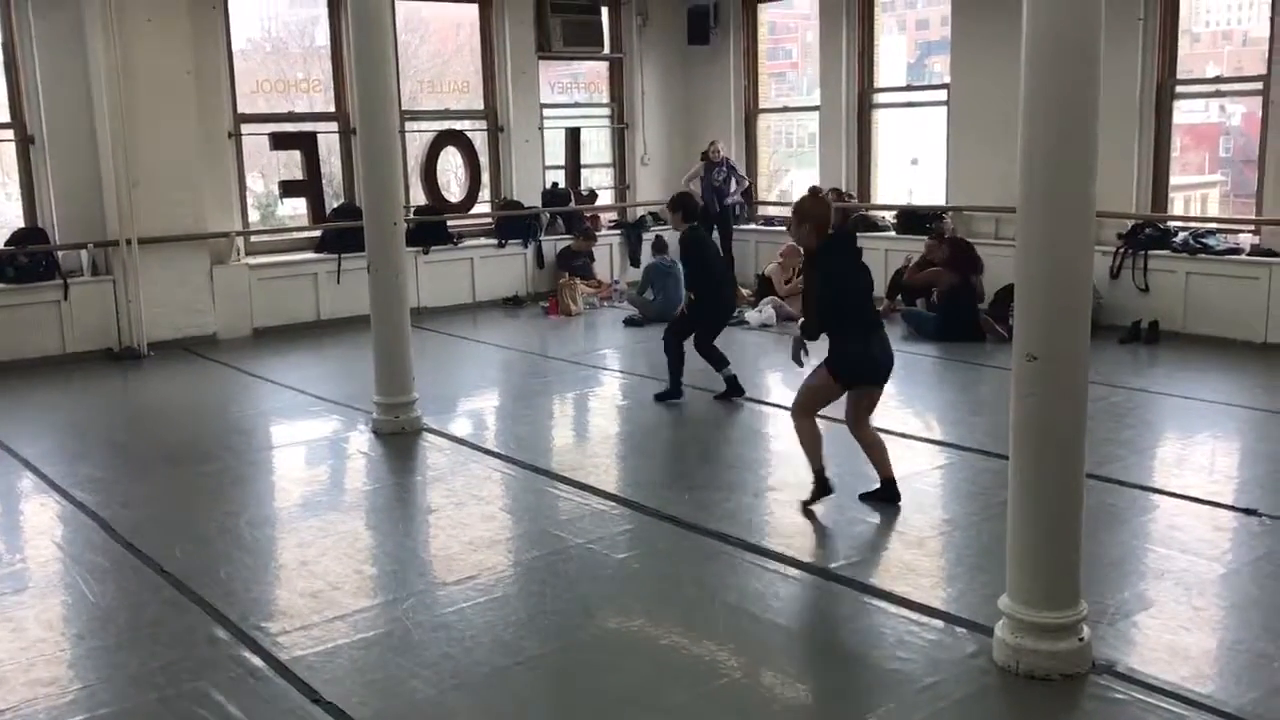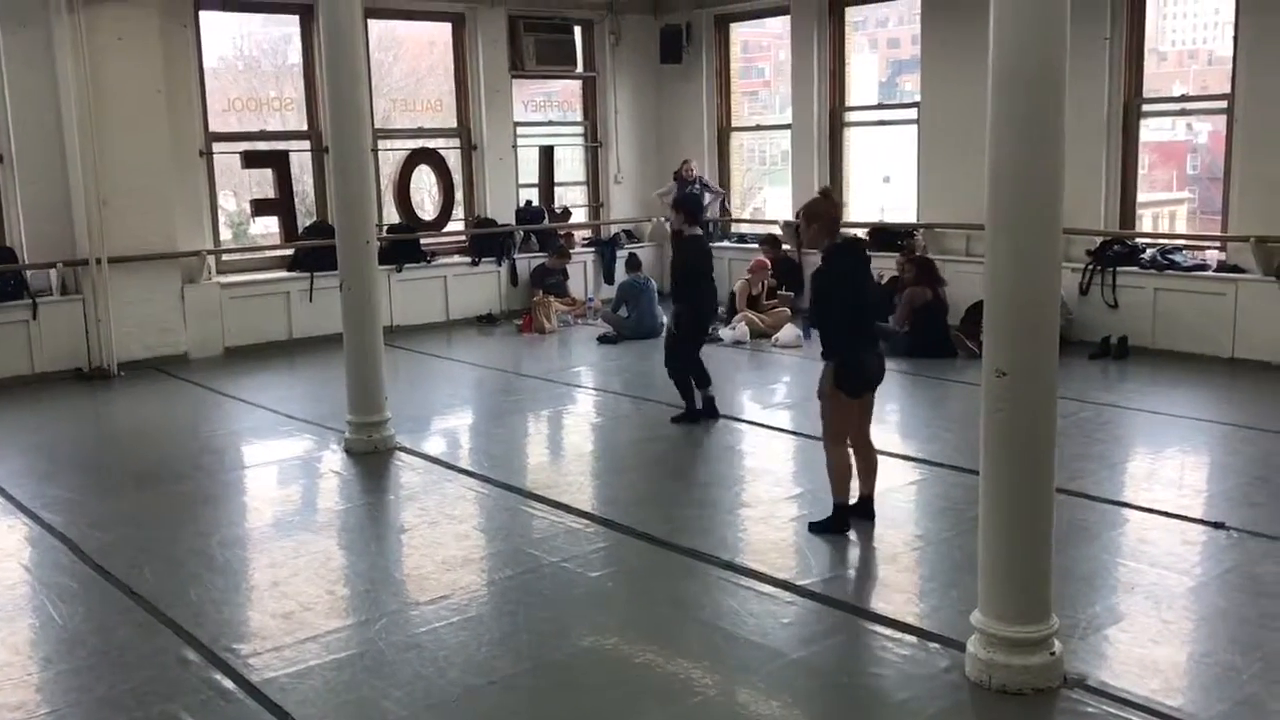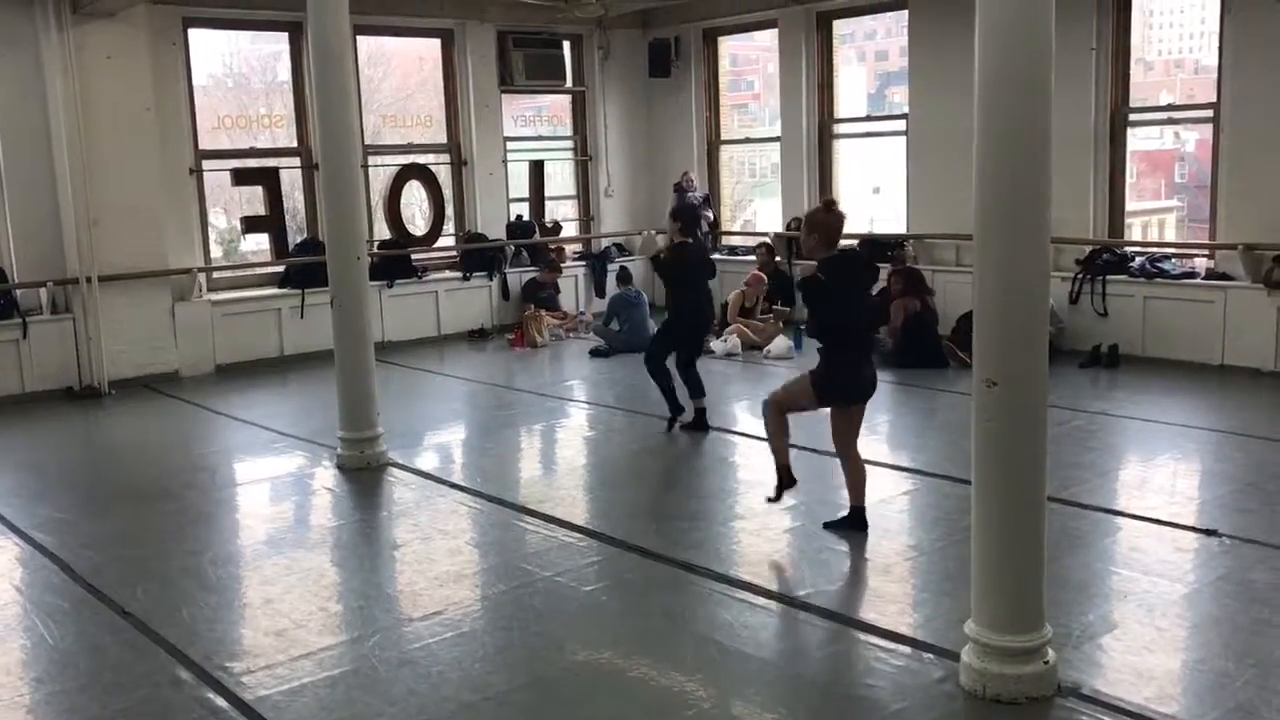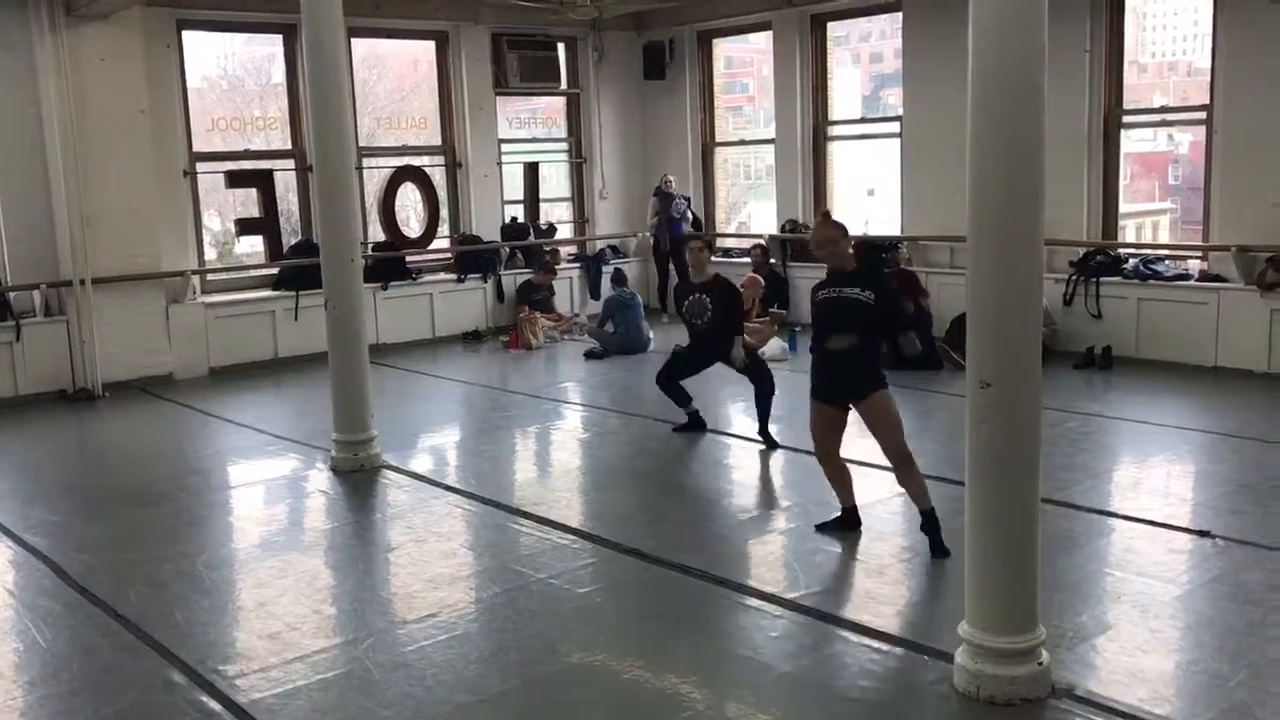
dt=0.7s
person 1, frame 1
left shoulder: (818, 266)
right shoulder: (850, 254)
left elbow: (817, 316)
left wrist: (802, 336)
left hip: (851, 354)
right hip: (880, 350)
left knee: (801, 410)
right knee: (857, 422)
left ankle: (820, 481)
right ankle: (888, 488)
person 1, frame 2
left shoulder: (829, 271)
right shoulder: (855, 258)
left elbow: (832, 327)
left wrist: (827, 374)
left hip: (849, 364)
right hip: (871, 358)
left knee: (834, 442)
right knee: (860, 437)
left ankle: (839, 515)
right ankle: (865, 504)
person 1, frame 3
left shoulder: (827, 280)
right shoulder: (853, 268)
left elbow: (818, 329)
left wrist: (808, 283)
left hip: (838, 373)
right hip: (863, 373)
left knee: (774, 405)
right knee: (846, 446)
left ankle: (784, 474)
right ankle: (856, 515)
person 1, frame 4
left shoulder: (873, 280)
right shoulder: (820, 289)
left elbow: (893, 324)
right elbow: (819, 331)
left hip: (865, 375)
right hip: (826, 378)
left knee: (899, 453)
right knee: (825, 453)
left ankle: (930, 524)
right ankle: (849, 515)
person 2, frame 1
left shoulder: (688, 239)
right shoulder: (701, 234)
left elbow: (695, 273)
left wrist: (690, 299)
right wrist: (692, 299)
left hip: (711, 299)
right hip: (726, 297)
left knee: (673, 336)
right knee: (703, 342)
left ankle: (675, 387)
right ankle: (733, 385)
person 2, frame 2
left shoulder: (687, 244)
right shoulder: (701, 242)
left elbow: (681, 281)
left wrist: (676, 311)
left hip: (692, 310)
right hip: (705, 307)
left knee: (673, 359)
right knee: (689, 356)
left ankle: (691, 409)
right ankle: (708, 405)
person 2, frame 3
left shoulder: (675, 254)
right shoulder: (699, 253)
right elbow: (710, 271)
left wrist: (658, 256)
left hip: (685, 318)
right hip: (704, 316)
left knee: (653, 359)
right knee: (687, 365)
left ankle: (674, 407)
right ankle: (700, 417)
person 2, frame 4
left shoulder: (723, 285)
right shoulder: (681, 288)
left elbow: (736, 317)
left wrist: (738, 346)
right wrist: (691, 341)
left hip: (727, 341)
right hip: (700, 345)
left knee: (763, 378)
right knee: (664, 378)
left ankle: (764, 429)
right ankle: (695, 419)
